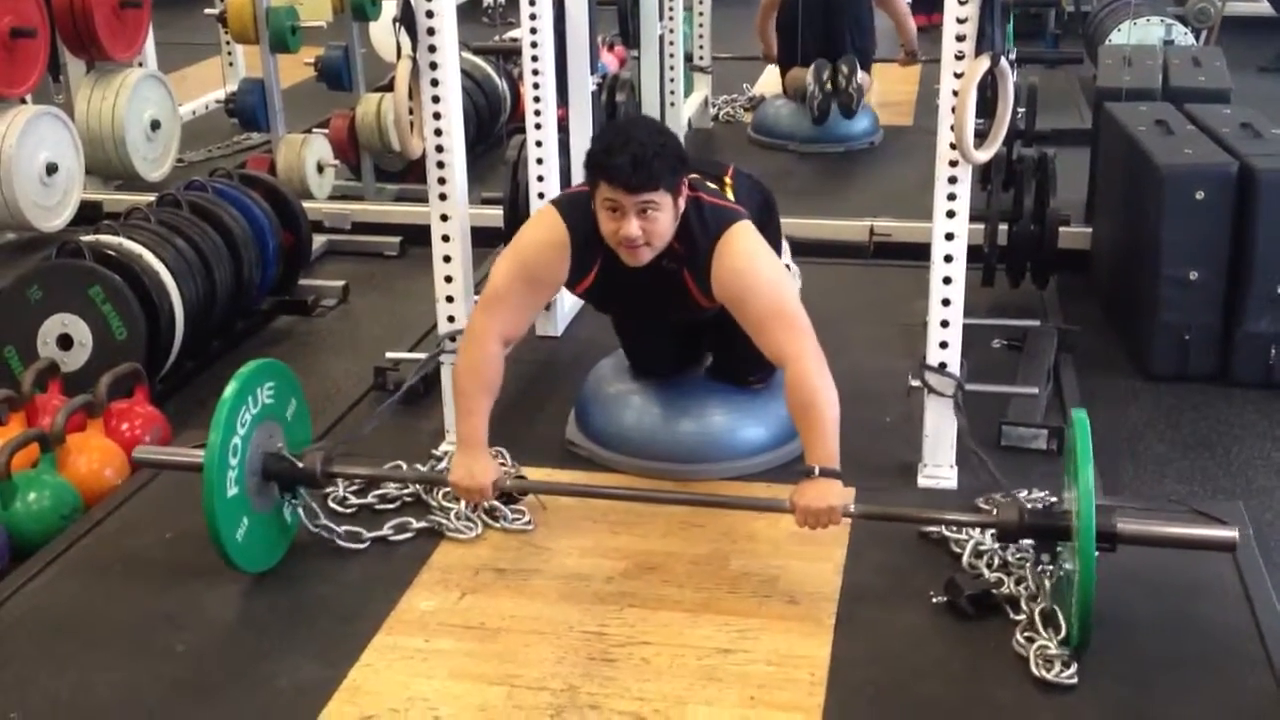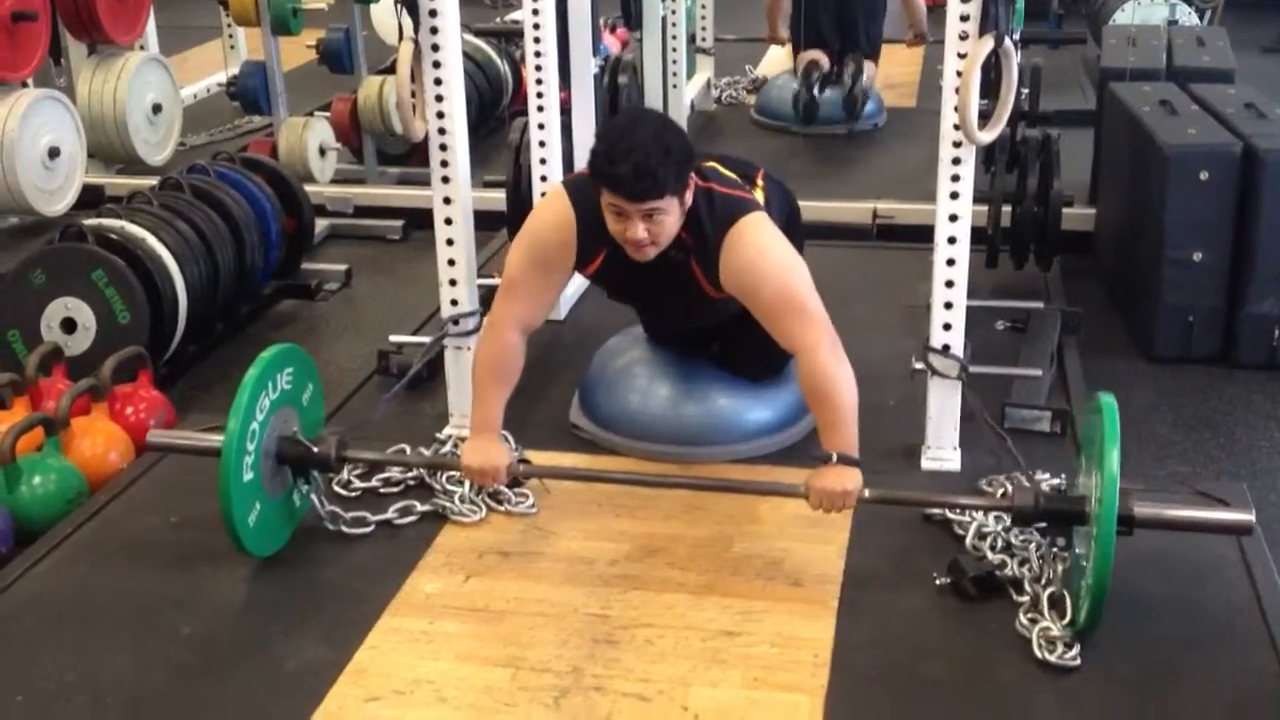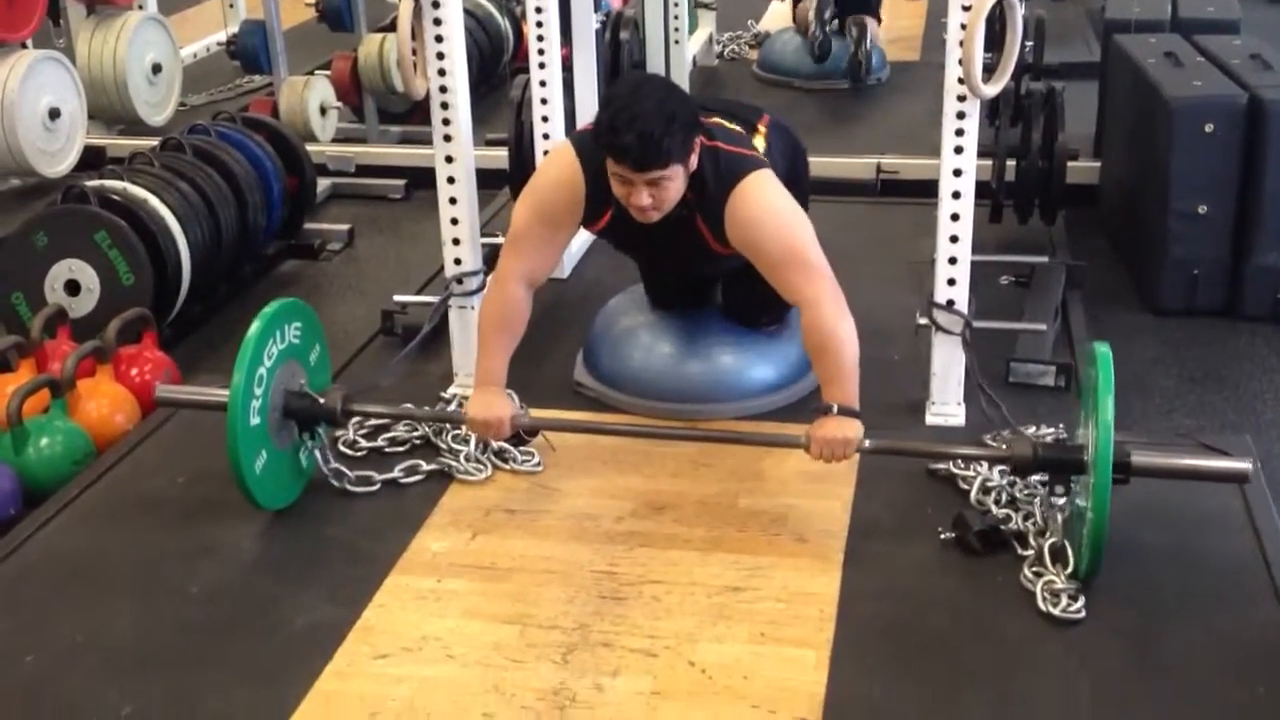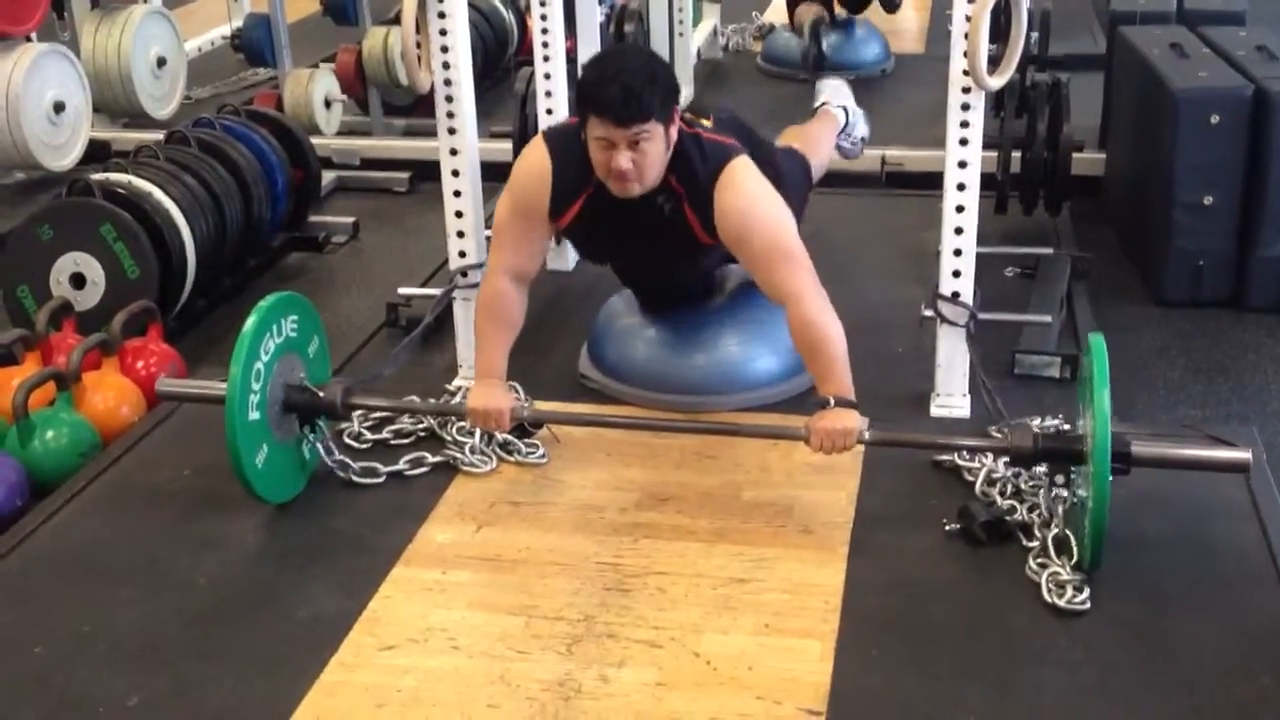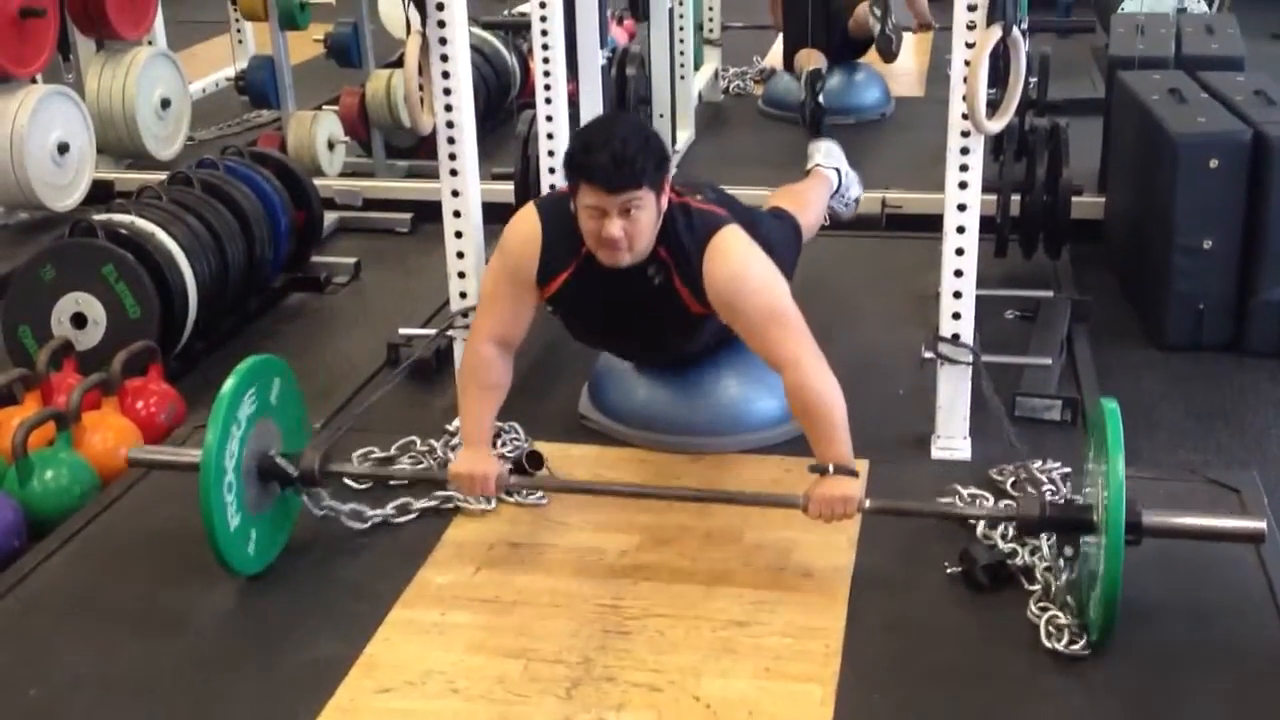
dt=0.5s
person 1, frame 1
left shoulder: (732, 244)
right shoulder: (557, 232)
left elbow: (800, 355)
right elbow: (489, 334)
left wrist: (823, 474)
right wrist: (472, 449)
left knee: (746, 373)
right knee: (658, 370)
left ankle: (780, 282)
person 1, frame 2
left shoulder: (744, 237)
right shoulder: (565, 214)
left elbow: (816, 343)
right elbow: (509, 324)
left wrist: (840, 460)
right wrist: (485, 434)
left knee: (753, 367)
right knee: (674, 341)
person 1, frame 3
left shoulder: (747, 190)
right shoulder: (572, 169)
left elbow: (819, 297)
right elbow: (515, 278)
left wrist: (840, 411)
right wrist: (488, 386)
left knee: (757, 315)
right knee: (673, 301)
person 1, frame 4
left shoulder: (729, 179)
right shoulder: (546, 165)
left elbow: (799, 294)
right elbow: (507, 275)
left wrist: (838, 403)
right wrist: (489, 381)
left knee: (792, 169)
right knee: (669, 306)
left ankle: (833, 113)
person 1, frame 5
left shoulder: (721, 251)
right shoulder: (535, 235)
left elbow: (799, 359)
right elbow: (490, 343)
left wrist: (837, 470)
right wrist: (474, 446)
left knee: (780, 227)
left ankle: (828, 175)
